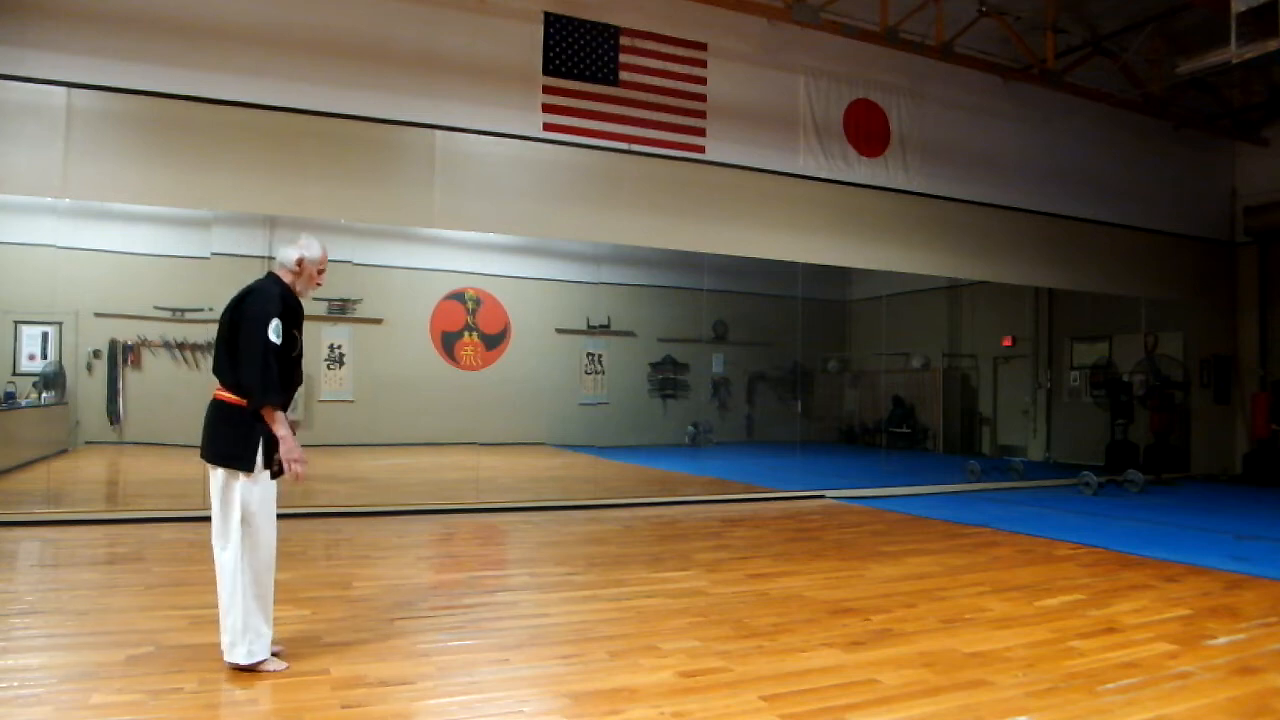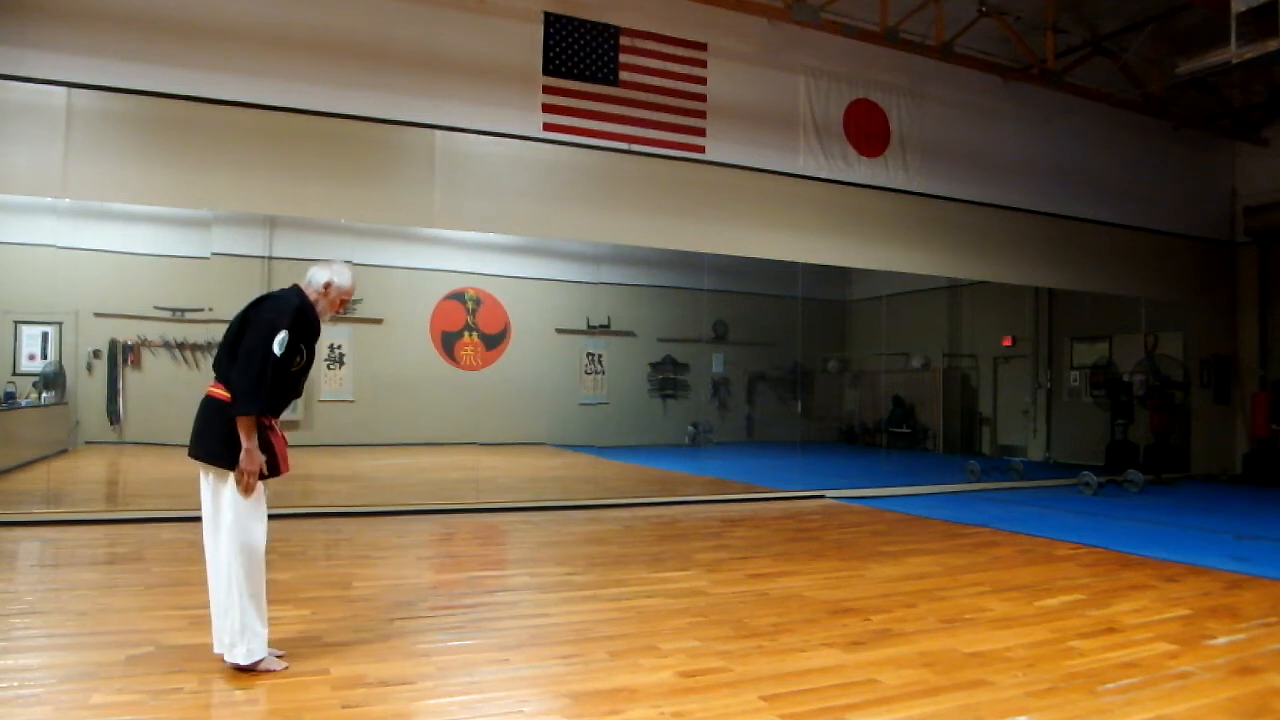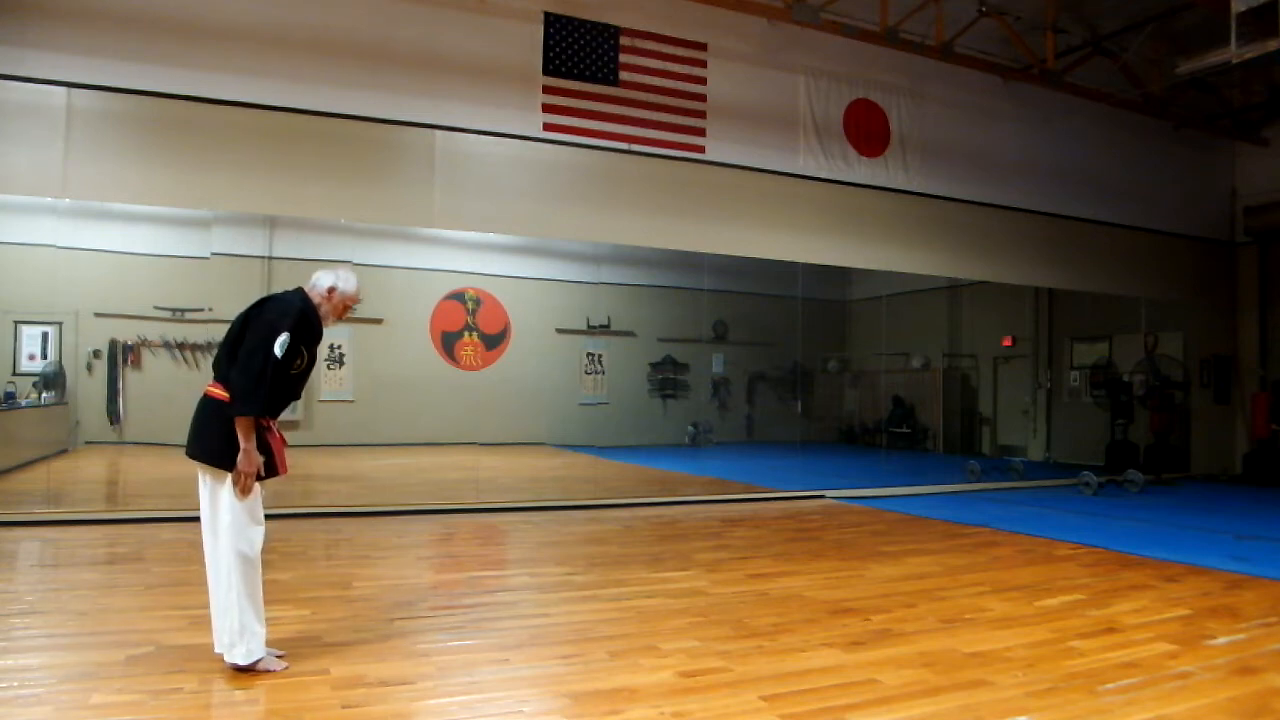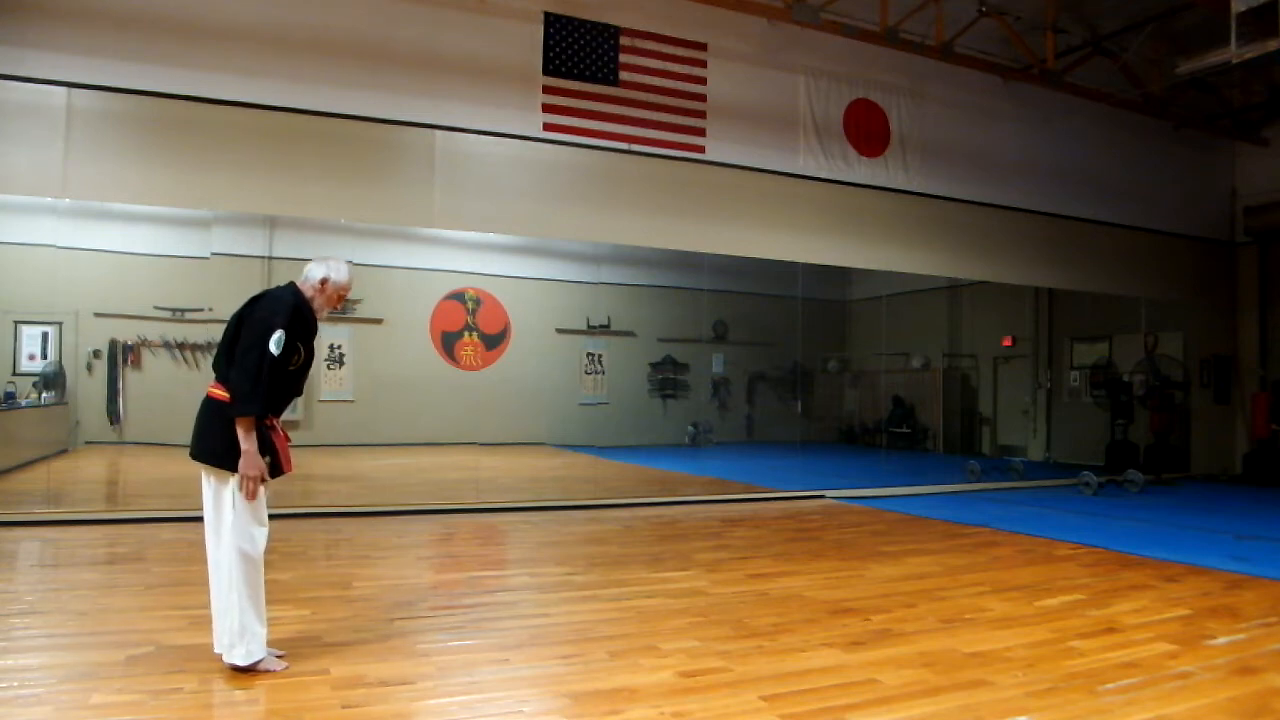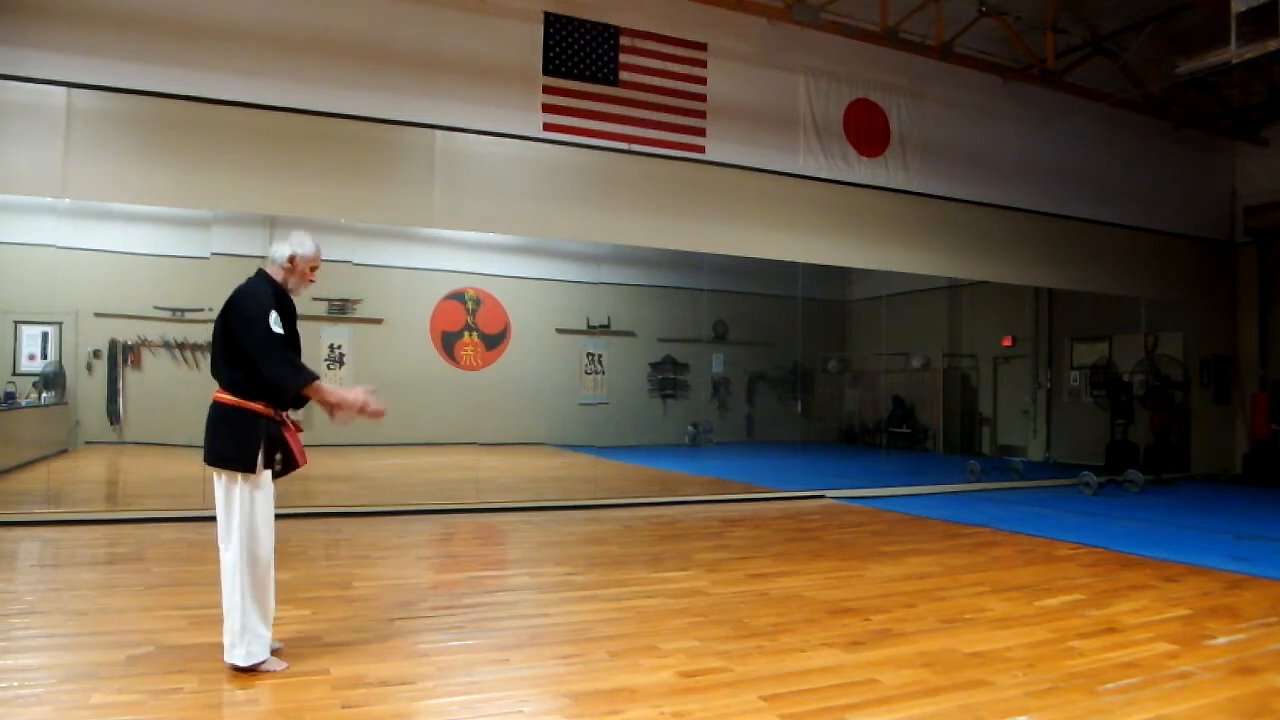
dt=0.3s
person 1, frame 1
left shoulder: (270, 297)
right shoulder: (269, 300)
right elbow: (258, 377)
left wrist: (277, 431)
right wrist: (284, 436)
left hip: (235, 428)
right hip: (246, 431)
left knee: (240, 536)
right knee: (249, 538)
left ankle: (246, 638)
right ankle: (246, 648)
person 1, frame 2
left shoulder: (294, 313)
right shoulder: (283, 311)
right elbow: (248, 381)
left wrist: (257, 442)
right wrist: (250, 448)
left hip: (228, 430)
right hip: (232, 431)
left knee: (233, 537)
right knee: (239, 537)
left ankle: (241, 641)
right ankle: (244, 648)
person 1, frame 3
left shoulder: (298, 316)
right shoulder: (286, 313)
right elbow: (247, 381)
left wrist: (255, 442)
right wrist: (248, 449)
left hip: (229, 430)
right hip: (228, 430)
left knee: (234, 537)
right knee: (237, 538)
left ankle: (241, 640)
right ankle: (244, 649)
person 1, frame 4
left shoulder: (293, 313)
right shoulder: (277, 309)
right elbow: (246, 382)
left wrist: (257, 443)
right wrist: (250, 450)
left hip: (233, 431)
right hip: (232, 433)
left knee: (236, 538)
right knee: (240, 539)
left ankle: (243, 640)
right ankle: (244, 650)
person 1, frame 5
left shoulder: (265, 298)
right shoulder: (256, 301)
left elbow: (277, 367)
right elbow: (278, 367)
left wrist: (325, 396)
right wrist: (341, 397)
left hip: (245, 428)
right hip: (243, 431)
left knee: (250, 536)
right knee: (247, 539)
left ankle: (250, 634)
right ankle: (247, 650)
